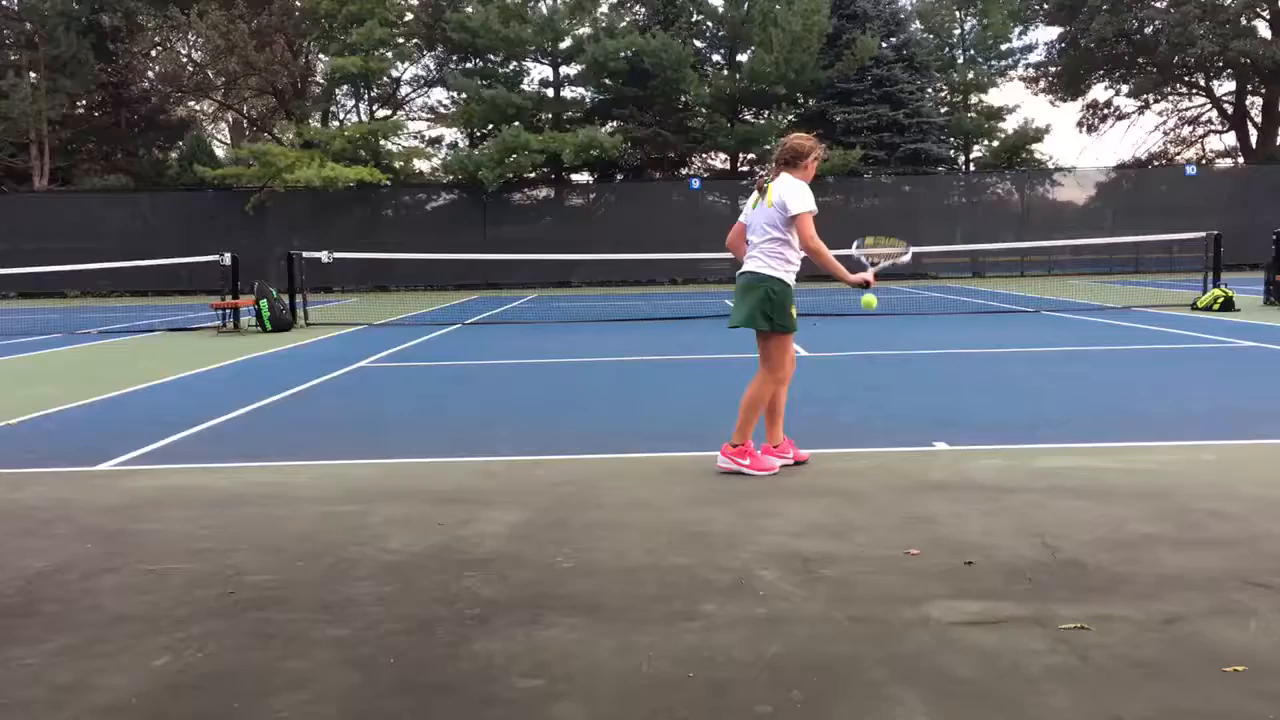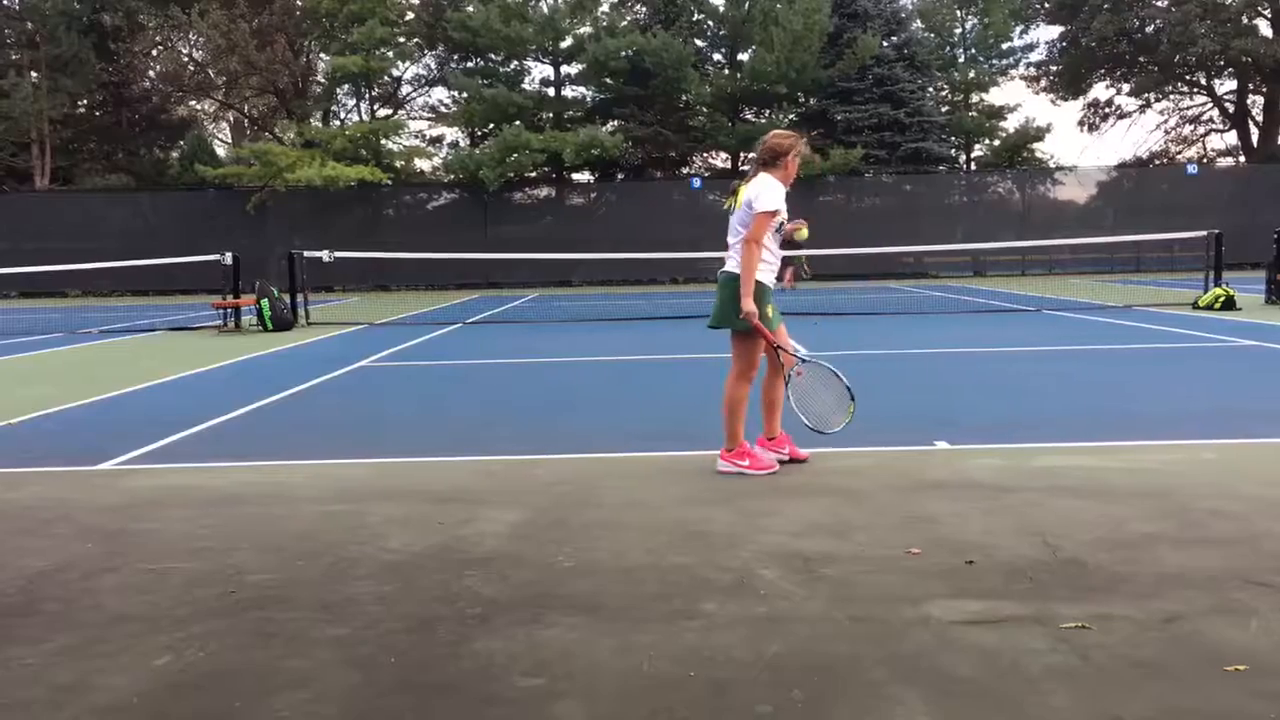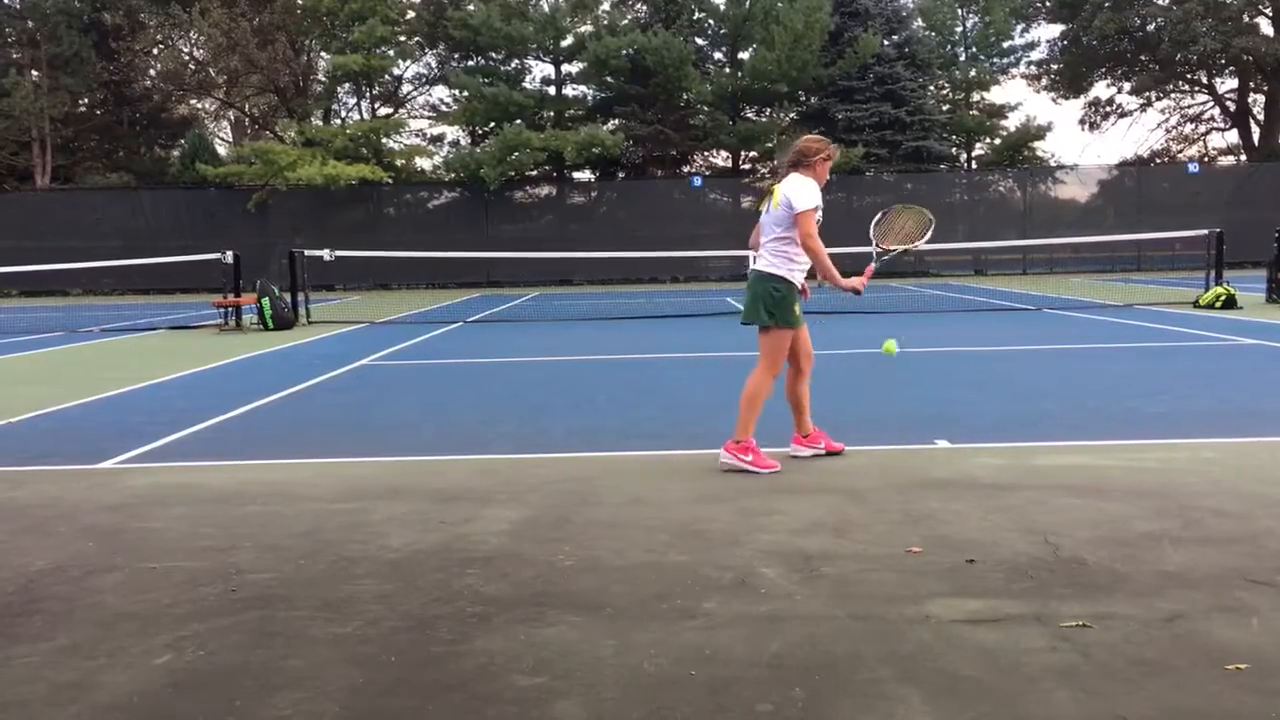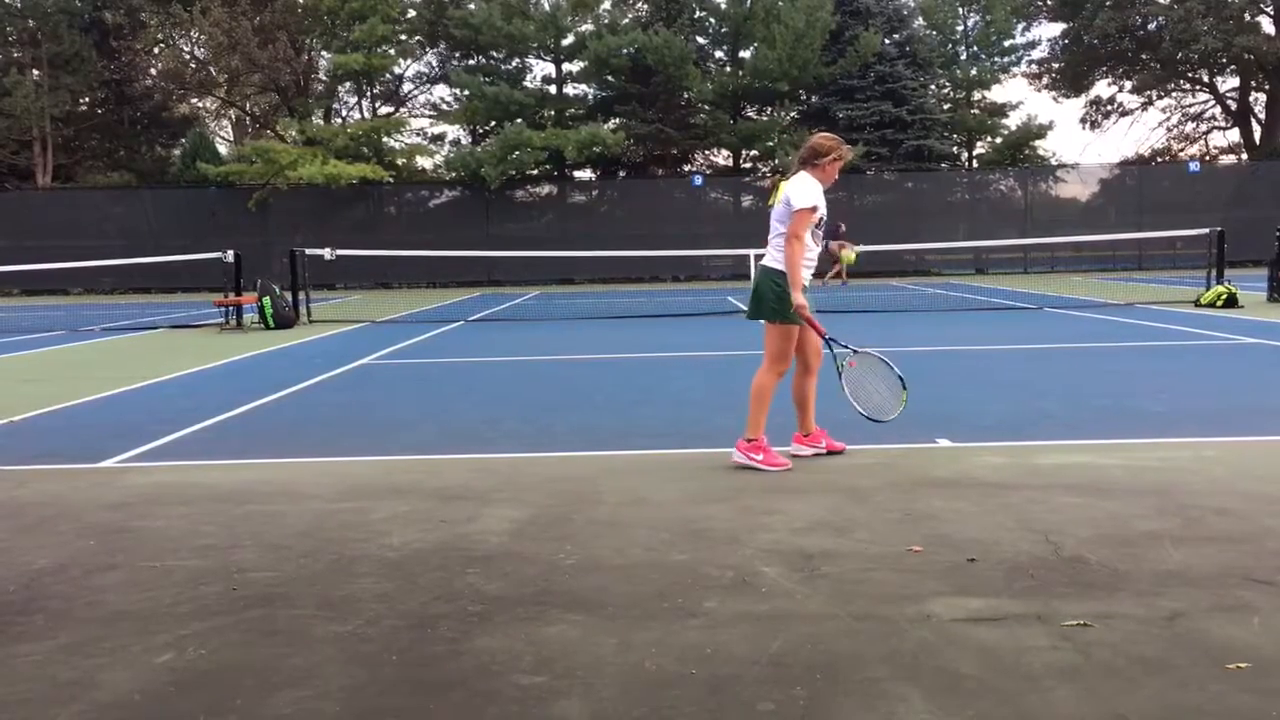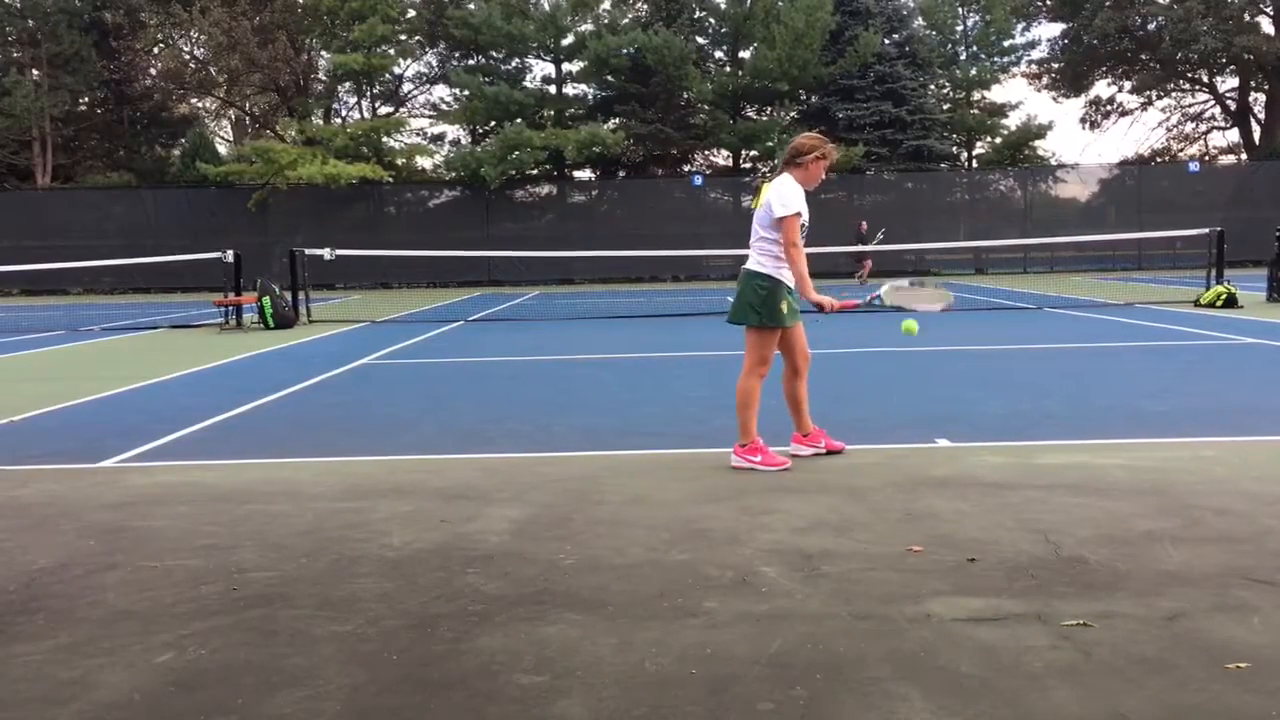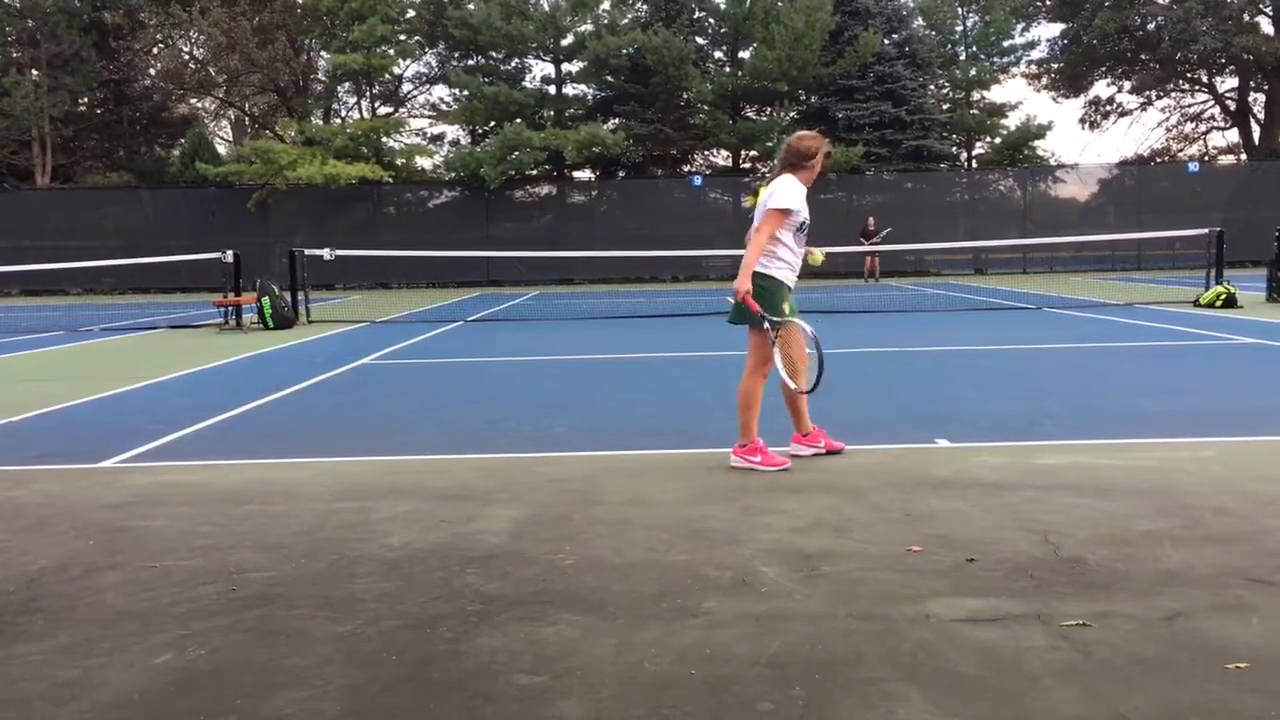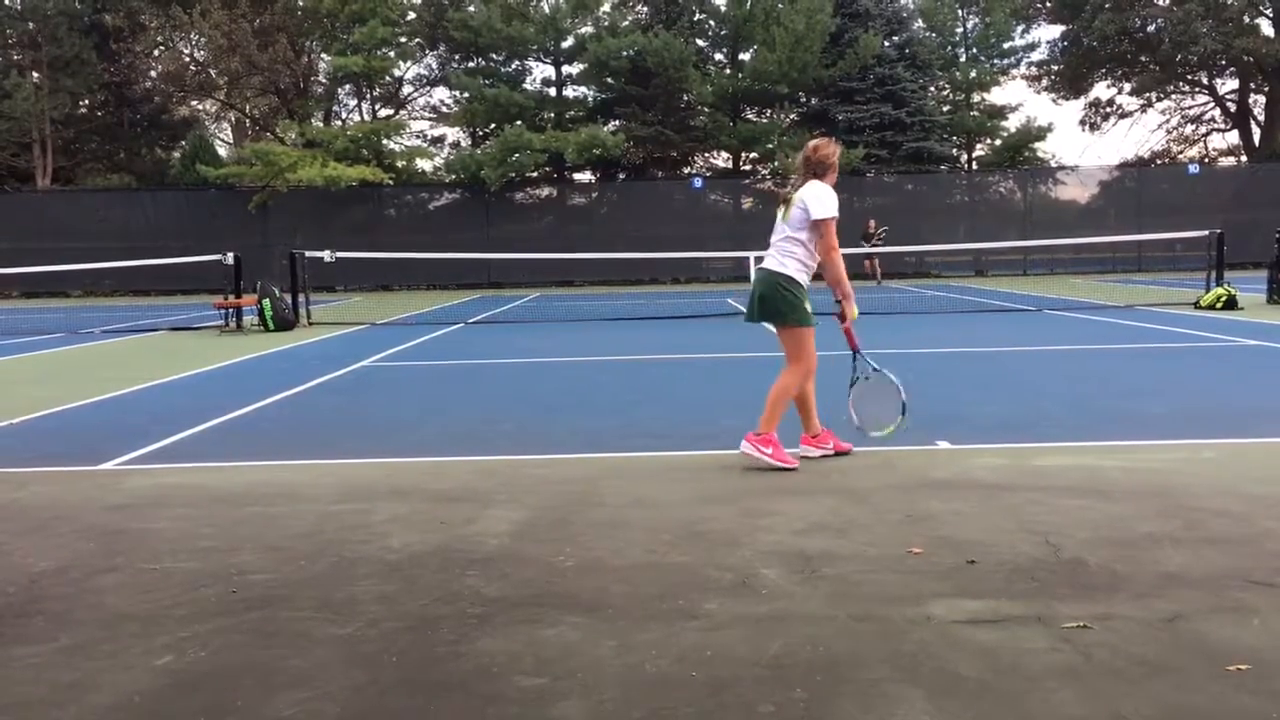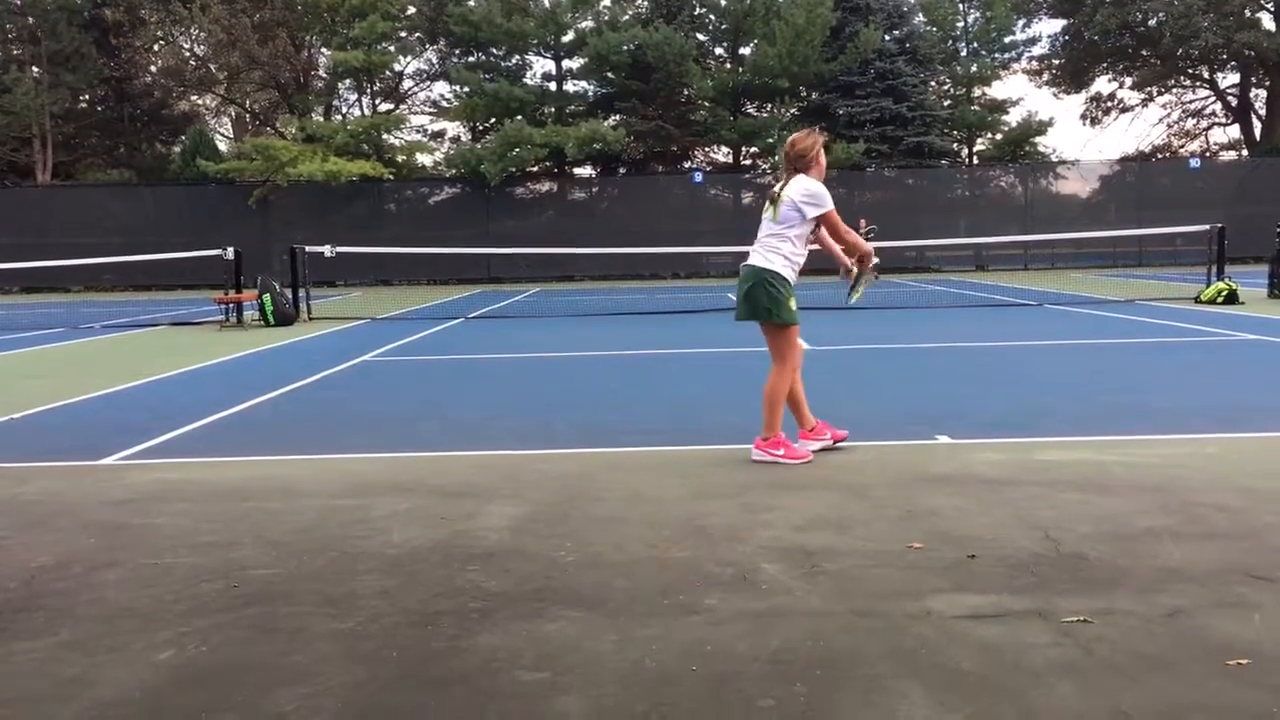
dt=0.5s
person 1, frame 1
left shoulder: (762, 191)
right shoulder: (796, 189)
left elbow: (733, 241)
right elbow: (810, 244)
right wrist: (849, 277)
left hip: (754, 281)
right hip: (772, 286)
left knee: (783, 369)
right knee: (771, 373)
left ankle: (776, 445)
right ankle: (736, 449)
person 1, frame 2
left shoulder: (754, 186)
right shoulder: (770, 187)
right elbow: (751, 243)
left wrist: (783, 233)
right wrist: (747, 296)
left hip: (754, 288)
right hip: (750, 289)
left knee: (783, 359)
right knee: (745, 372)
left ankle: (772, 439)
right ankle: (732, 452)
person 1, frame 3
left shoulder: (782, 189)
right shoulder: (805, 187)
left elbow: (755, 241)
right elbow: (809, 239)
right wrist: (837, 280)
left hip: (774, 281)
right hip: (777, 285)
left knee: (802, 361)
right knee: (768, 368)
left ankle: (805, 436)
right ankle: (739, 446)
person 1, frame 4
left shoulder: (799, 184)
right shoulder: (808, 186)
right elbow: (794, 240)
right wrist: (796, 291)
left hip: (784, 281)
right hip: (781, 282)
left knee: (811, 359)
right knee: (775, 365)
left ankle: (807, 435)
right ankle: (751, 444)
person 1, frame 5
left shoulder: (788, 188)
right shoulder: (788, 189)
right elbow: (791, 245)
left wrist: (801, 275)
right wrist: (810, 292)
left hip: (776, 286)
right hip: (765, 284)
left knee: (799, 360)
right knee: (757, 367)
left ankle: (806, 435)
right ankle: (747, 447)
person 1, frame 6
left shoulder: (787, 186)
right shoulder: (789, 187)
left elbow: (763, 237)
right elbow: (761, 232)
left wrist: (802, 251)
right wrist: (745, 275)
left hip: (777, 284)
right hip: (768, 283)
right knee: (760, 366)
left ankle: (805, 436)
right ankle: (746, 448)
person 1, frame 7
left shoulder: (801, 192)
right shoulder: (823, 193)
right elbow: (830, 251)
left wrist: (839, 293)
right wrist: (848, 299)
left hip: (776, 279)
right hip: (783, 282)
left knee: (805, 363)
right knee: (798, 366)
left ankle: (813, 436)
right ankle: (761, 437)
person 1, frame 8
left shoulder: (790, 188)
right shoulder: (811, 188)
left elbow: (819, 234)
right elbow: (842, 233)
left wrist: (844, 260)
right wrist: (866, 251)
left hip: (762, 276)
right hip: (770, 278)
left knee: (791, 361)
right knee: (785, 363)
left ankle: (810, 430)
right ankle: (769, 441)
